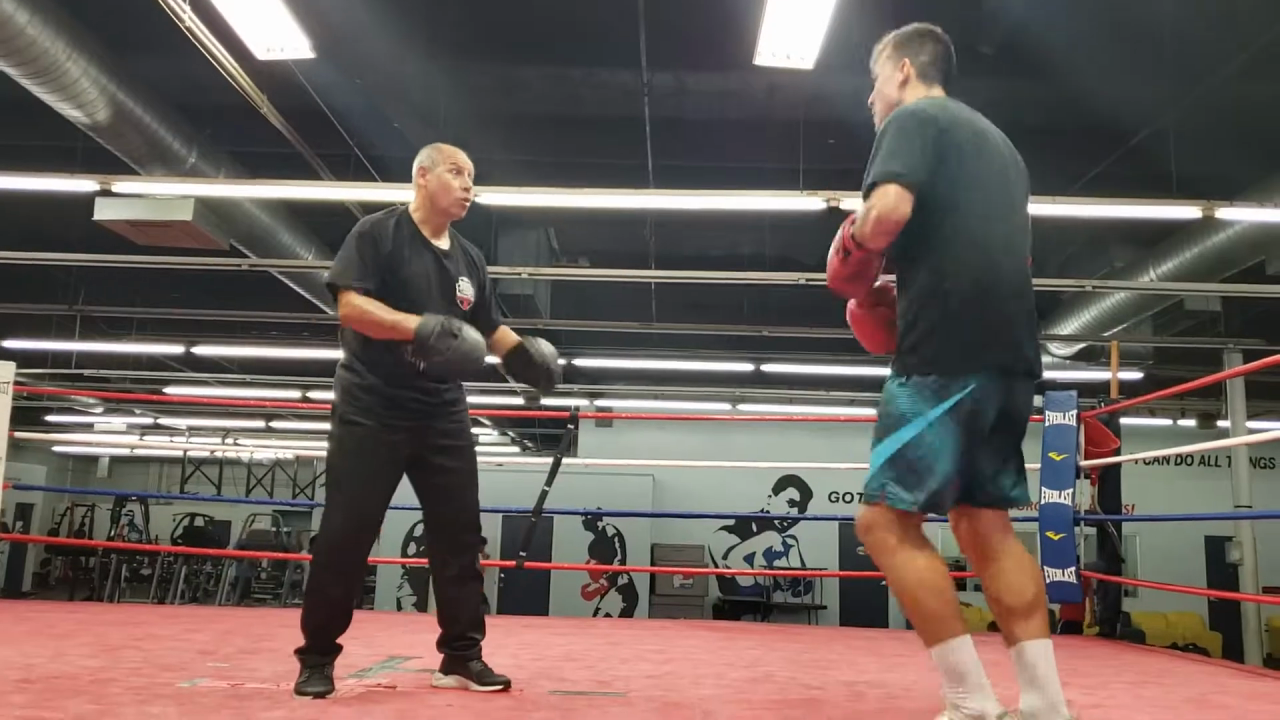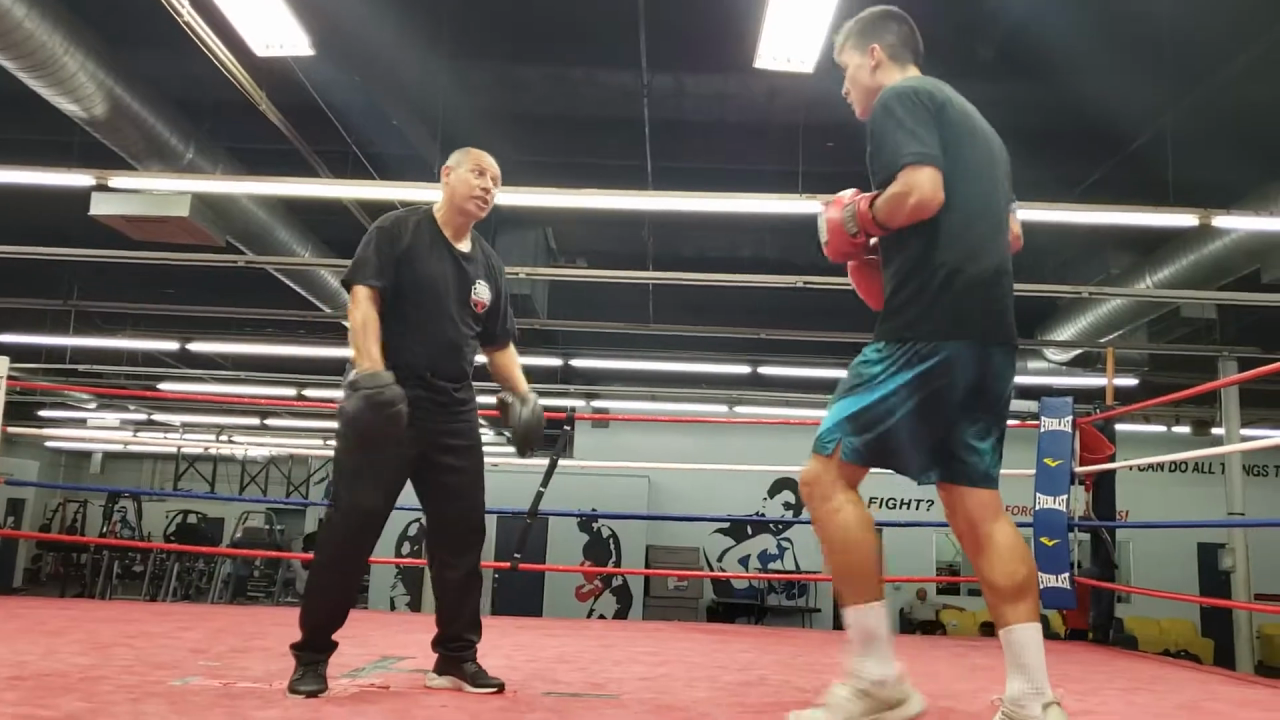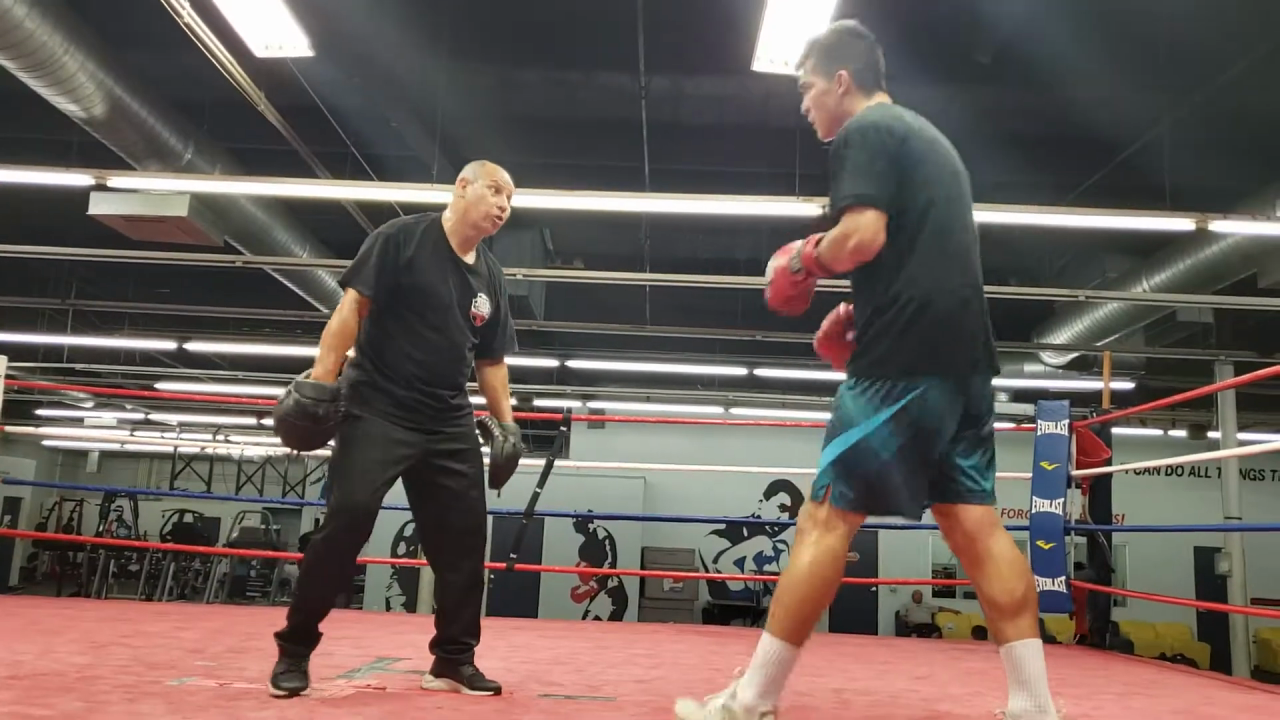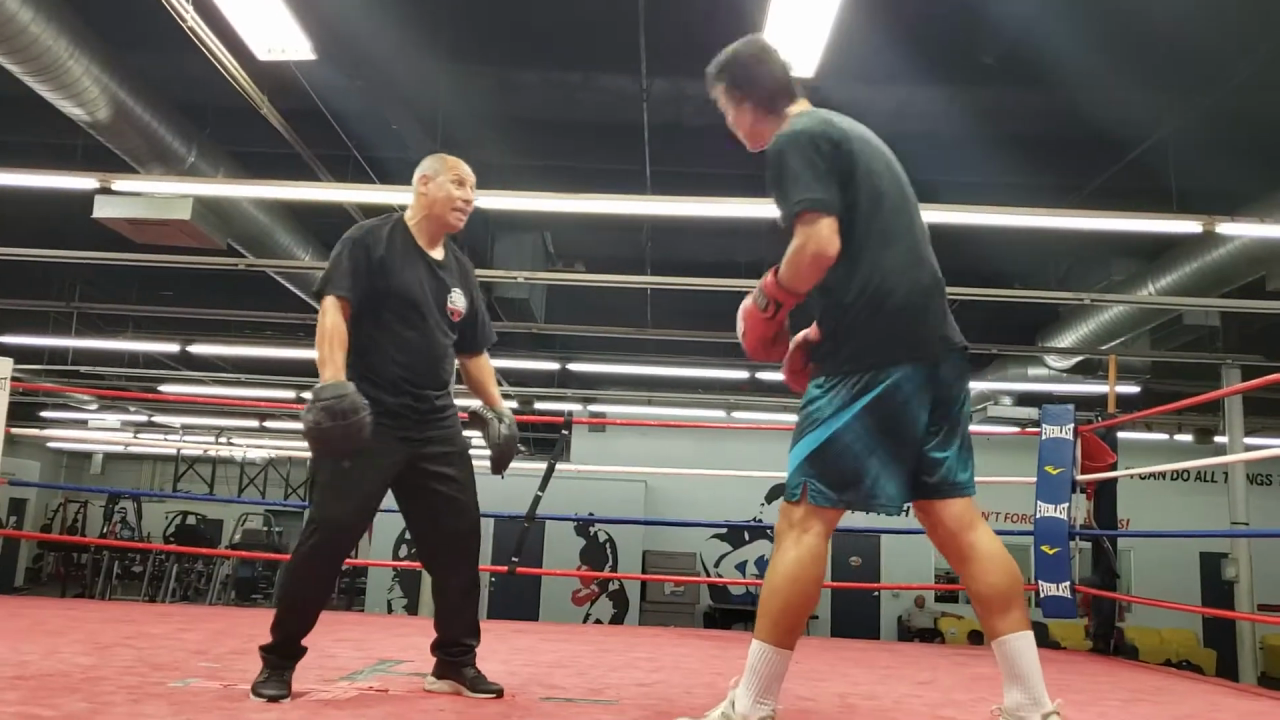
dt=0.2s
person 1, frame 1
left shoulder: (912, 120)
right shoulder: (999, 145)
left elbow: (891, 211)
left wrist: (853, 248)
left hip: (944, 355)
right hip: (1009, 355)
left knee: (886, 521)
right knee: (986, 527)
person 1, frame 2
left shoulder: (902, 100)
right shoulder: (972, 121)
left elbow: (921, 192)
right elbow: (1009, 235)
left wrist: (858, 223)
left hip: (927, 330)
right hip: (988, 330)
left knee: (828, 475)
right knee: (973, 505)
person 1, frame 3
left shoulder: (864, 135)
right shoulder: (930, 140)
left elbow: (864, 237)
left wrist: (802, 266)
left hip: (901, 361)
right hip: (965, 358)
left knee: (827, 518)
right knee: (975, 527)
person 1, frame 4
left shoulder: (794, 143)
right shoulder: (857, 136)
left elbow: (820, 245)
left wrist: (768, 302)
right wrist: (824, 332)
left hip: (871, 354)
right hip: (934, 346)
left knee: (804, 517)
right knee: (958, 520)
person 2, frame 1
left shoulder: (468, 258)
right shoulder: (377, 232)
left elbow: (491, 330)
right elbow: (350, 305)
left wrist: (526, 352)
right wrist: (419, 327)
left hip: (442, 415)
right hip: (372, 408)
left knee: (459, 532)
right knee: (346, 532)
left ankle: (461, 655)
right ankle: (317, 657)
person 2, frame 2
left shoulder: (489, 263)
right shoulder: (398, 231)
left elbow: (497, 342)
right elbow: (364, 301)
left wrist: (521, 398)
right wrist: (371, 371)
left hip: (452, 416)
right hip: (386, 405)
left knee: (463, 532)
right knee: (353, 523)
left ankle: (456, 656)
right ankle: (312, 654)
person 2, frame 3
left shoulder: (490, 275)
right shoulder: (401, 238)
left elbow: (491, 357)
right elbow: (353, 304)
left wrist: (504, 420)
right wrist: (322, 376)
left hip: (448, 421)
right hip: (377, 409)
left knee: (464, 535)
right knee: (348, 519)
left ankle: (453, 658)
right ankle: (295, 646)
person 2, frame 4
left shoulder: (461, 270)
right shoulder: (369, 240)
left elbow: (472, 349)
right elbow: (333, 308)
left wrist: (496, 409)
right wrist: (333, 381)
left hip: (432, 421)
right hip: (363, 415)
left knee: (458, 534)
right knee: (330, 533)
left ankle: (454, 661)
right ankle: (280, 658)
